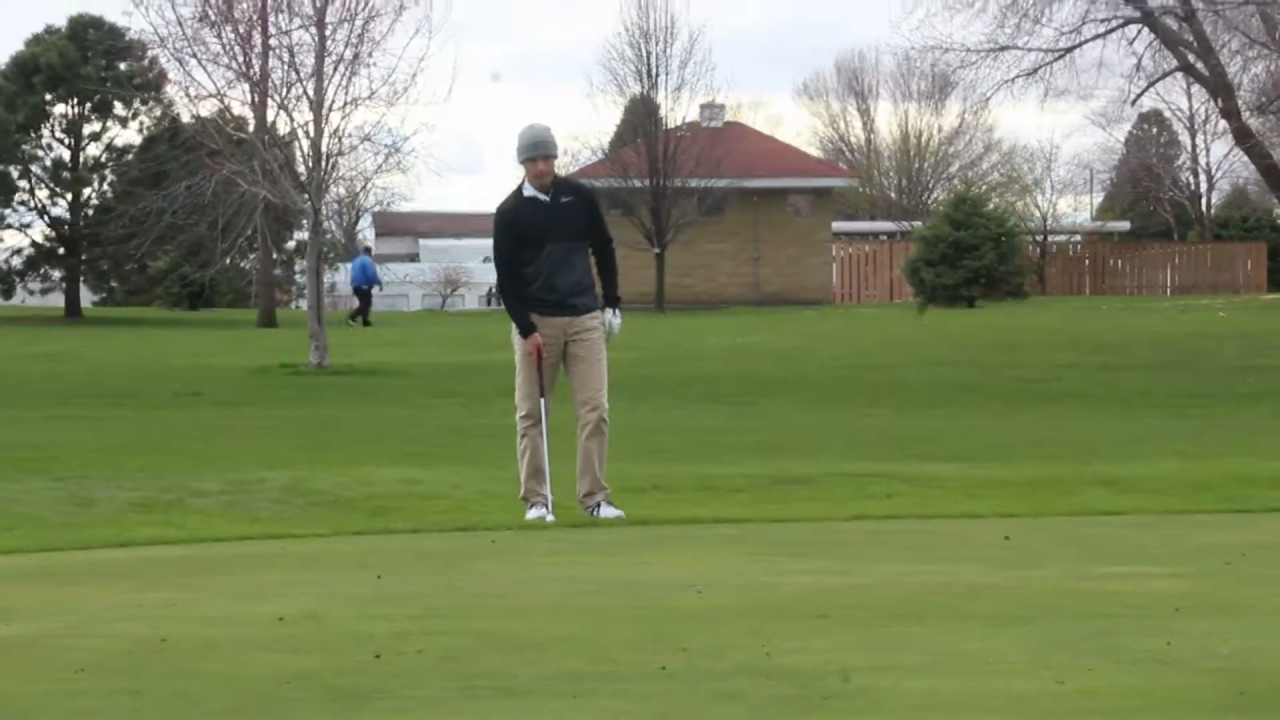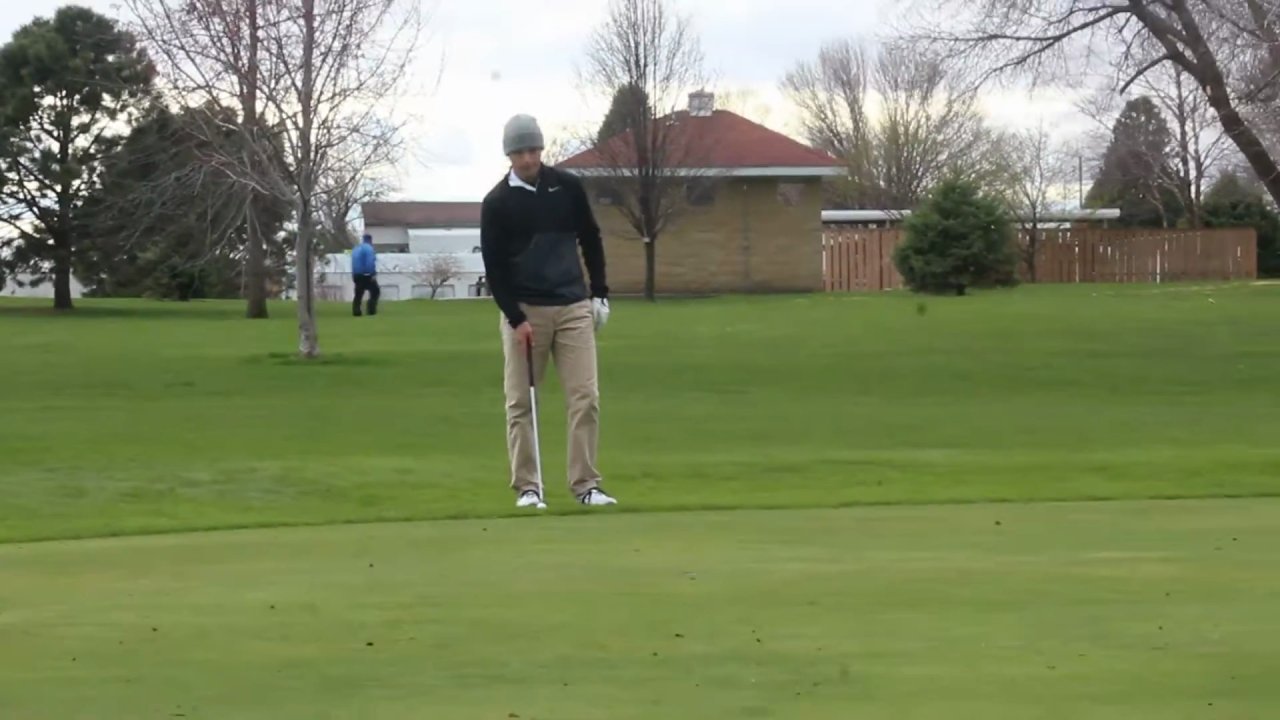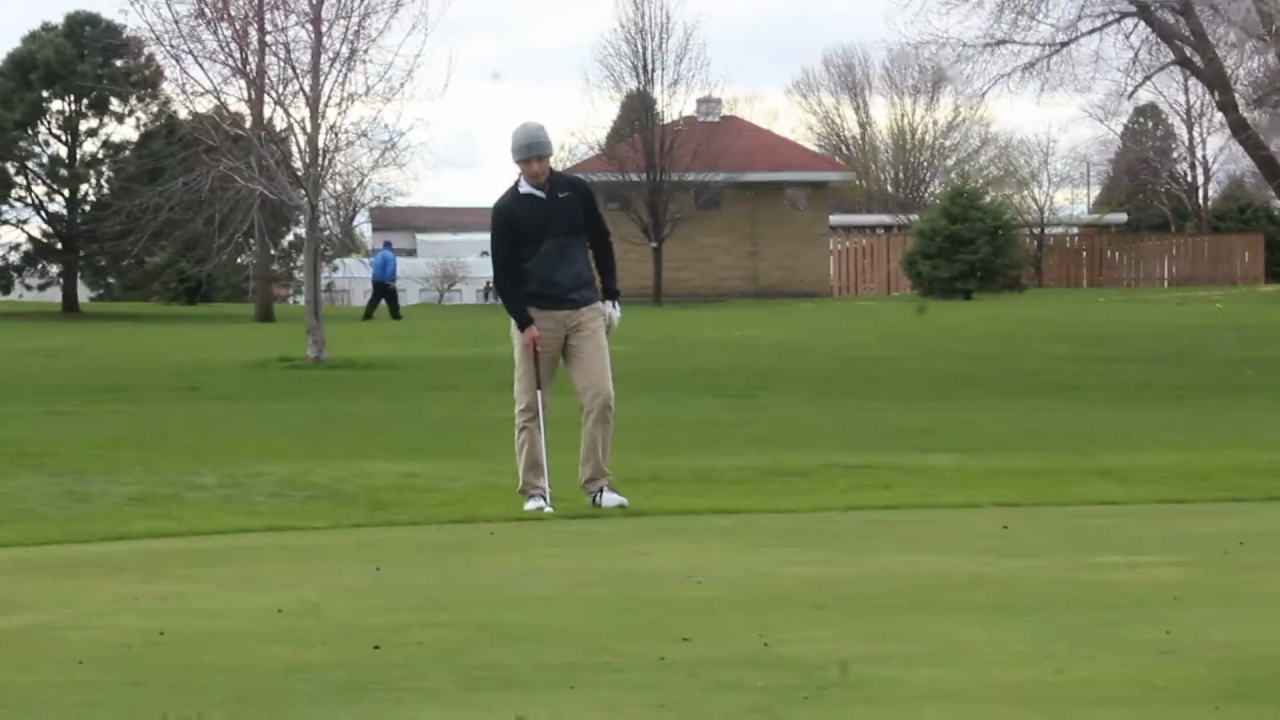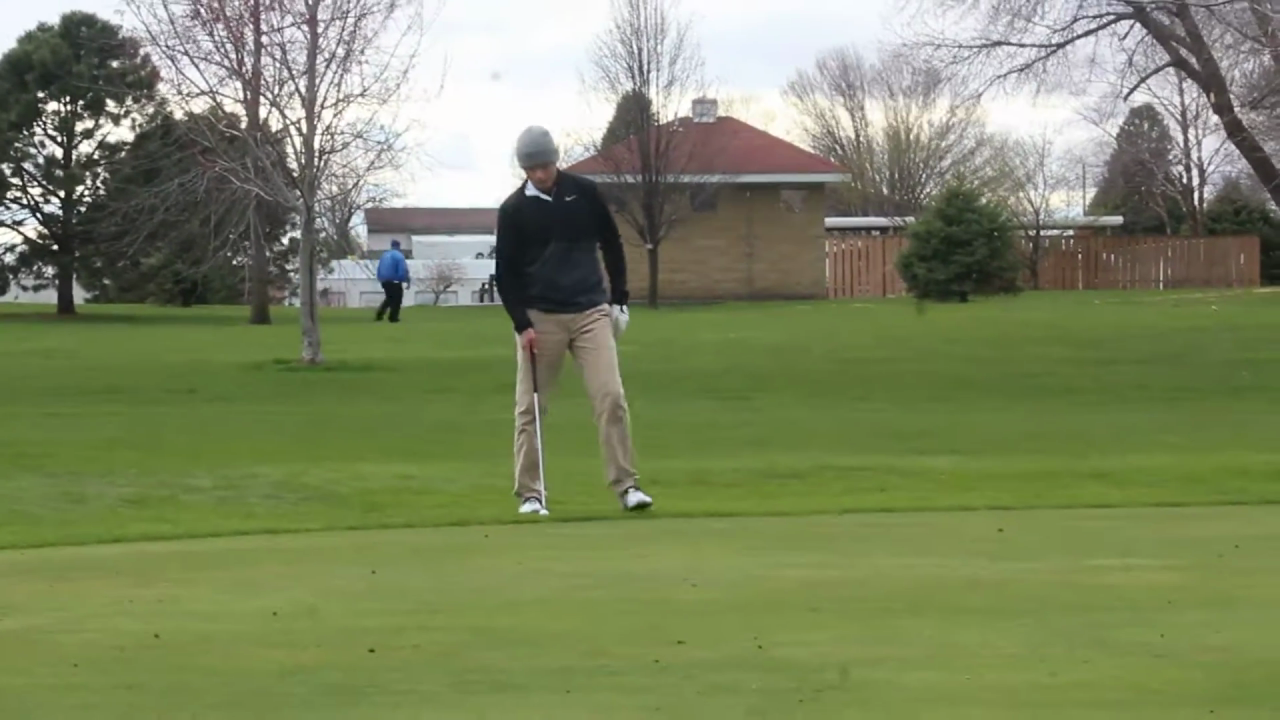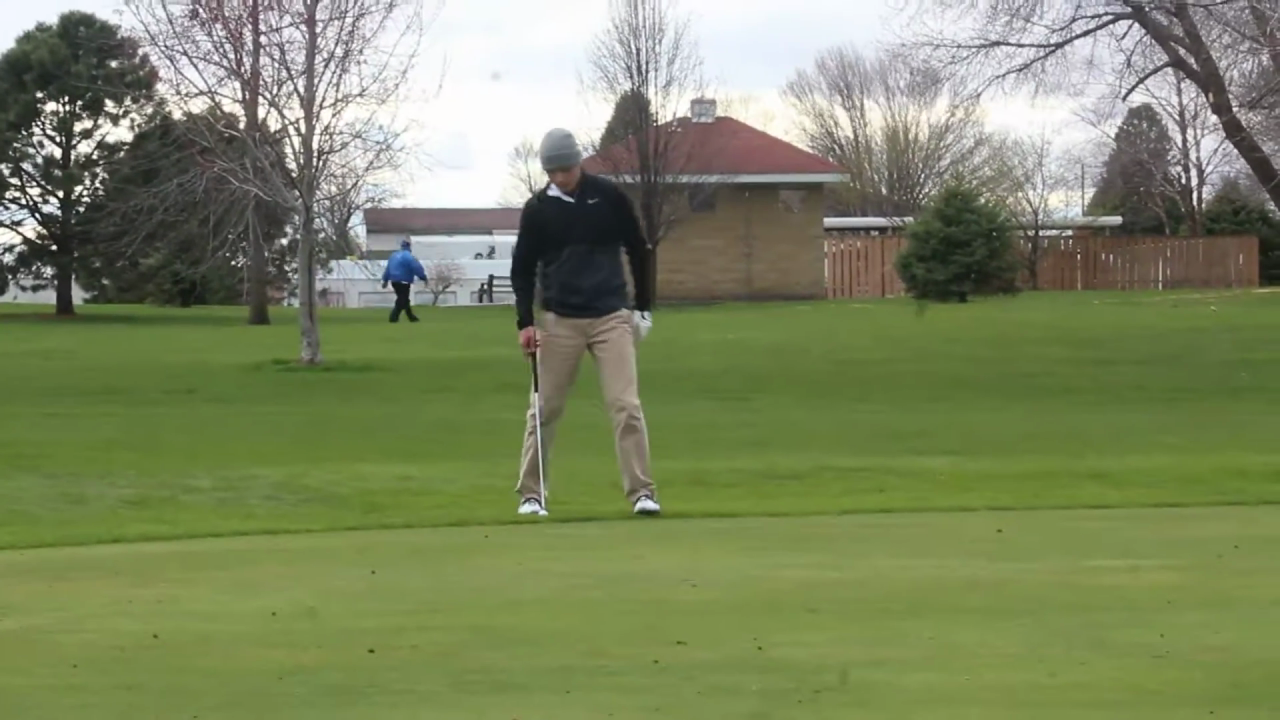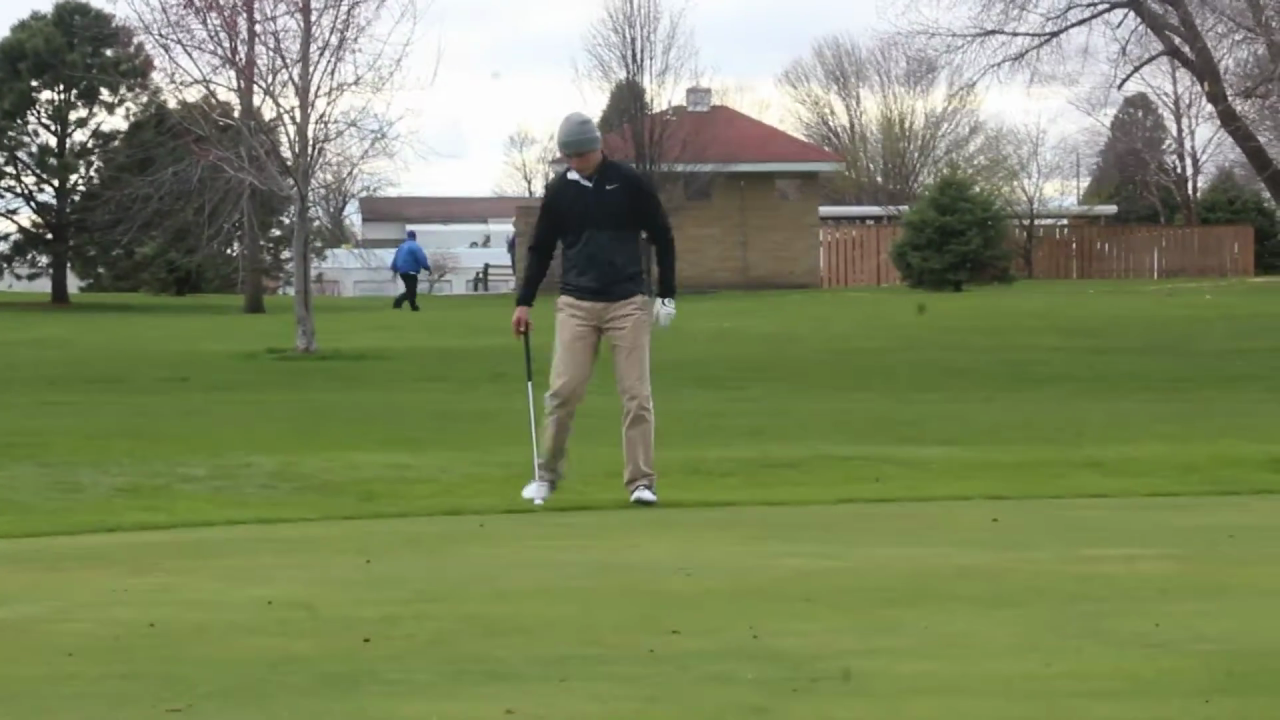
dt=0.2s
person 1, frame 1
left shoulder: (581, 196)
right shoulder: (510, 212)
left elbow: (604, 249)
right elbow: (506, 277)
left wrist: (612, 303)
right wrist: (526, 328)
left hip: (585, 318)
right hip: (535, 322)
left knee: (594, 409)
right knee: (530, 413)
left ankle: (594, 497)
right ankle: (536, 498)
person 1, frame 2
left shoulder: (567, 186)
right shoulder: (497, 202)
left elbow: (591, 239)
right elbow: (493, 267)
left wrist: (600, 293)
right wrist: (515, 317)
left hip: (574, 307)
right hip: (524, 311)
left knee: (585, 397)
right knee: (520, 402)
left ankle: (585, 484)
right ankle: (527, 486)
person 1, frame 3
left shoulder: (577, 191)
right shoulder: (507, 208)
left elbow: (601, 243)
right elbow: (503, 272)
left wrist: (611, 296)
right wrist: (523, 323)
left hip: (585, 310)
right hip: (535, 315)
left knee: (600, 396)
right knee: (529, 406)
left ankle: (597, 484)
right ankle: (534, 490)
person 1, frame 4
left shoulder: (585, 192)
right shoulder: (513, 209)
left elbow: (612, 245)
right elbow: (506, 273)
left wrist: (619, 299)
right wrist: (521, 325)
left hip: (591, 312)
right hip: (540, 317)
left knee: (610, 396)
right knee: (529, 408)
left ankle: (628, 484)
right ankle: (530, 492)
person 1, frame 5
left shoulder: (610, 196)
right shoulder: (537, 208)
left elbow: (638, 251)
right elbow: (523, 269)
left wrist: (642, 306)
right wrist: (526, 321)
left hip: (611, 317)
right hip: (558, 320)
left knee: (626, 405)
right knee: (544, 409)
left ankle: (641, 491)
right ankle: (530, 493)
person 1, frame 6
left shoulder: (631, 182)
right shoulder: (558, 191)
left elbow: (662, 237)
right elbow: (541, 249)
left wrist: (666, 294)
right wrist: (524, 301)
left hip: (627, 302)
right hip: (575, 303)
left knee: (635, 393)
right knee: (564, 389)
left ankle: (641, 481)
right ankle: (546, 472)
